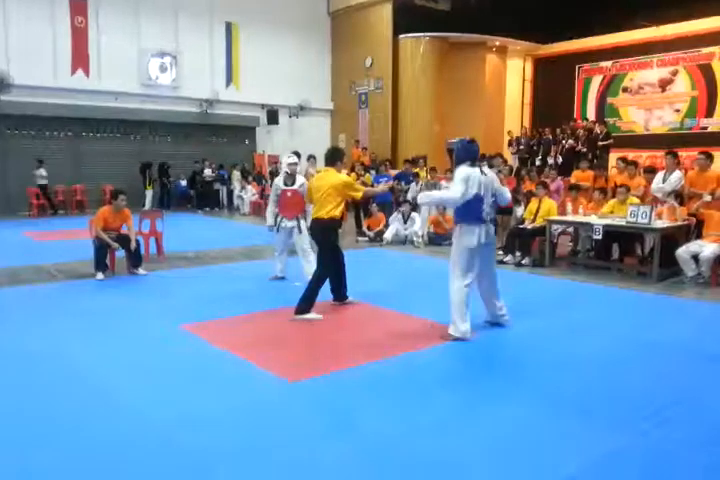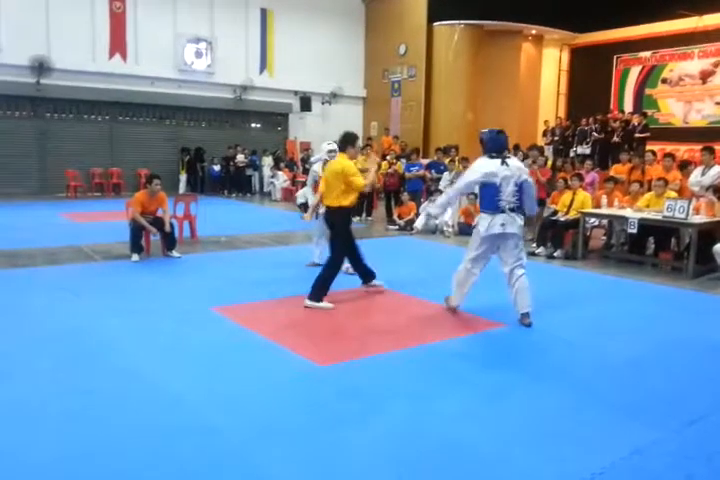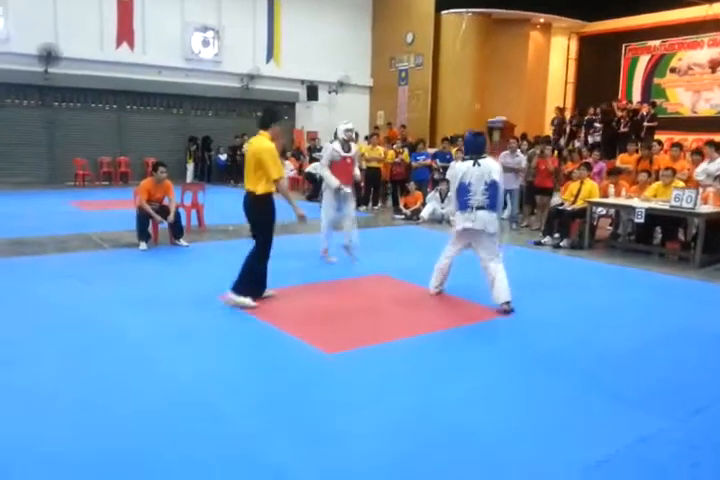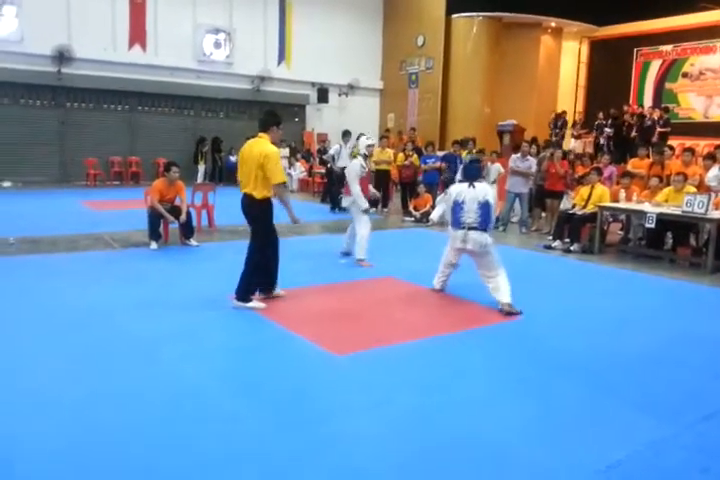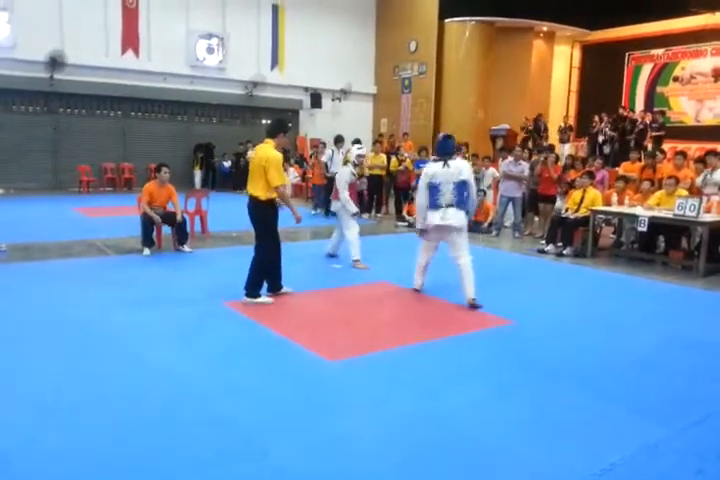
dt=1s
person 1, frame 1
left shoulder: (316, 179)
right shoulder: (342, 180)
left elbow: (311, 200)
right elbow: (364, 192)
right wrist: (379, 190)
left hip: (316, 224)
right hip: (328, 226)
left knee: (336, 259)
right knee: (324, 268)
left ankle: (340, 296)
right ankle: (302, 310)
person 1, frame 2
left shoulder: (331, 164)
right shoulder: (348, 165)
left elbow: (321, 192)
right elbow: (366, 186)
left wrist: (311, 211)
right wrist: (373, 167)
left hip: (332, 212)
right hip: (340, 214)
left knee: (351, 248)
right knee: (337, 257)
left ankle: (368, 279)
right ankle: (314, 297)
person 1, frame 3
left shoulder: (253, 142)
right shoulder: (268, 147)
right elbow: (278, 182)
right wrist: (296, 208)
left hip: (251, 198)
right hip: (261, 201)
left knee: (263, 244)
right knee: (262, 246)
left ankle: (256, 289)
right ankle: (238, 291)
person 1, frame 4
left shoulder: (247, 146)
right shoulder: (270, 151)
right elbow: (278, 186)
right wrist: (290, 212)
left hip: (248, 200)
right hip: (260, 204)
left knee: (270, 243)
right knee: (258, 249)
left ankle: (266, 288)
right ankle: (242, 296)
person 1, frame 5
left shoulder: (259, 149)
right shoulder: (273, 155)
right elbow: (280, 189)
left wrist: (275, 201)
right wrist: (294, 211)
left hip: (255, 202)
right hip: (264, 205)
left knee: (272, 246)
right knee: (264, 249)
left ankle: (275, 286)
right ankle: (252, 293)
person 2, frame 1
left shoulder: (464, 173)
right shoulder: (488, 173)
left elbow: (453, 196)
right elbow: (505, 198)
left wrist: (424, 197)
left hip: (468, 232)
right hip: (486, 231)
left knee: (460, 280)
right knee: (486, 276)
left ankle: (460, 329)
right ankle: (497, 315)
person 2, frame 2
left shoulder: (483, 164)
right shoulder: (518, 165)
left elbow: (459, 188)
right elbow: (530, 191)
left wrist: (436, 208)
right wrist: (530, 213)
left hip: (489, 223)
right hip: (513, 223)
left knee: (471, 264)
right knee: (516, 269)
left ankle: (454, 300)
right ankle: (525, 314)
person 2, frame 3
left shoulder: (457, 167)
right shoulder: (494, 166)
left elbow: (454, 196)
right elbow: (499, 196)
right wrist: (495, 216)
left hip: (464, 219)
right hip: (486, 219)
left knee: (449, 255)
right knee: (494, 261)
left ankle: (435, 287)
right ankle: (504, 300)
person 2, frame 4
left shoulder: (453, 189)
right shoulder: (488, 190)
left elbow: (448, 215)
right elbow: (490, 217)
left hip: (458, 235)
right hip: (479, 237)
left knee: (449, 260)
right knee: (495, 273)
left ankle: (438, 285)
right ankle: (506, 304)
person 2, frame 5
left shoulder: (429, 169)
right shoulder: (464, 166)
left elbow: (421, 199)
right elbow: (472, 195)
left wrist: (420, 224)
right wrist: (468, 214)
left hip: (434, 217)
right hip: (456, 216)
left knee: (426, 251)
right knee: (462, 257)
left ankle: (417, 284)
right ankle: (470, 297)
person 3, frame 1
left shoulder: (302, 182)
right shoulder: (277, 182)
left elbow: (309, 202)
right elbow: (272, 202)
right wrist: (270, 220)
left hip: (298, 221)
right hip: (283, 221)
left knee: (305, 249)
right knee: (280, 249)
right ankle: (279, 273)
person 3, frame 2
right shoulder: (315, 168)
right elbow: (309, 186)
right wrist: (312, 201)
right hip: (321, 208)
right knee: (318, 234)
left ankle: (347, 265)
right ankle: (318, 259)
person 3, frame 3
left shoulder: (354, 149)
right shoulder: (332, 148)
right elbow: (323, 167)
left wrist: (356, 173)
right wrist: (334, 183)
left hip: (348, 187)
right hip: (333, 187)
left knee: (350, 217)
right knee: (328, 216)
left ankle: (349, 244)
right ankle: (325, 247)
person 3, frame 4
left shoulder: (364, 162)
right shoulder: (355, 164)
right elbow: (354, 187)
left wrist: (372, 191)
right wrist: (364, 204)
left hip: (359, 199)
right hip: (354, 199)
left knee: (355, 225)
right knee: (364, 226)
left ankle: (347, 250)
right ankle: (360, 258)
person 3, frame 5
left shoulder: (352, 170)
right shoulder: (345, 171)
right elbow: (343, 193)
right wrist: (353, 209)
left hip: (345, 205)
right hip: (343, 205)
left knee: (341, 229)
right knee: (352, 230)
left ankle: (331, 251)
right ankle: (356, 260)
